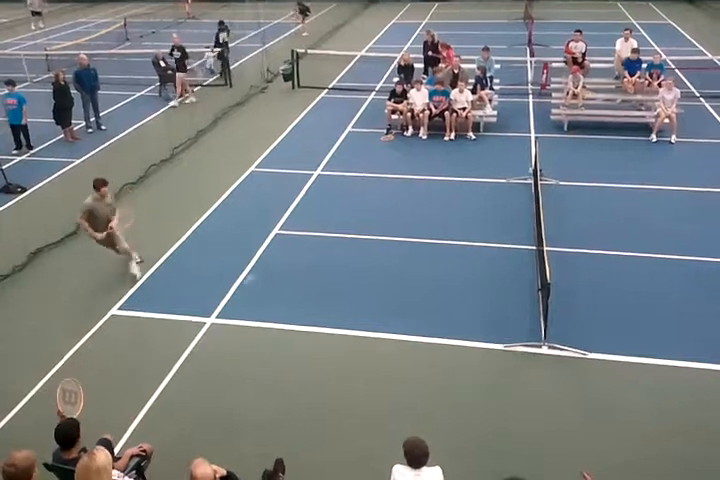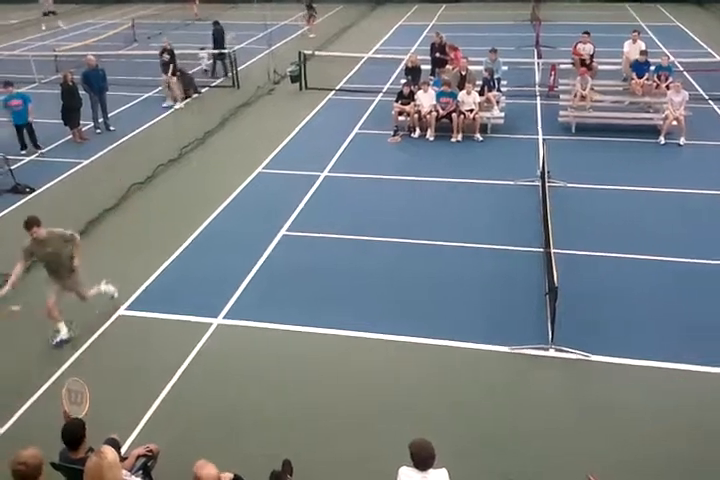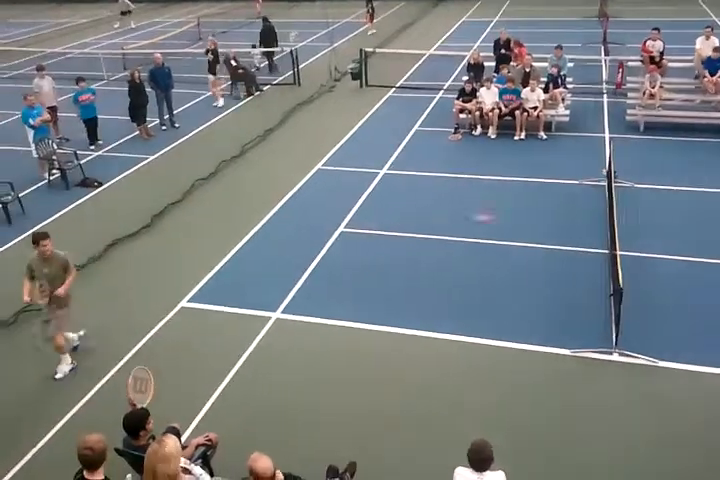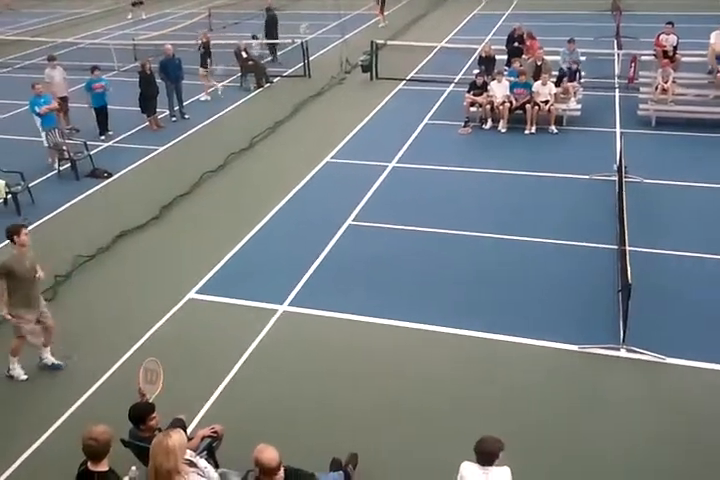
dt=0.5s
person 1, frame 1
left shoulder: (109, 197)
right shoulder: (89, 204)
right elbow: (80, 220)
left wrist: (115, 221)
right wrist: (94, 234)
left hip: (111, 230)
right hip: (100, 235)
left knee: (125, 248)
right knee: (120, 250)
left ankle: (133, 262)
right ankle: (132, 257)
person 1, frame 2
left shoulder: (58, 234)
right shoulder: (30, 247)
left elbow: (76, 238)
right elbow: (21, 265)
left wrist: (76, 258)
left hip: (69, 273)
right hip: (55, 278)
left knee: (85, 296)
right knee: (49, 306)
left ankle: (104, 287)
right ankle: (63, 332)
person 1, frame 3
left shoulder: (61, 257)
right shoulder: (32, 263)
left elbow: (73, 272)
right elbow: (28, 279)
left wrist: (65, 287)
right wrist: (26, 295)
left hip: (60, 304)
right hip: (47, 303)
left knee: (56, 338)
right knee: (55, 333)
left ankle: (67, 363)
right ankle: (74, 337)
person 1, frame 4
left shoulder: (28, 251)
left wrist: (39, 271)
left hip: (36, 300)
right hip: (19, 306)
left knee: (49, 325)
right knee: (21, 338)
left ankle: (45, 357)
